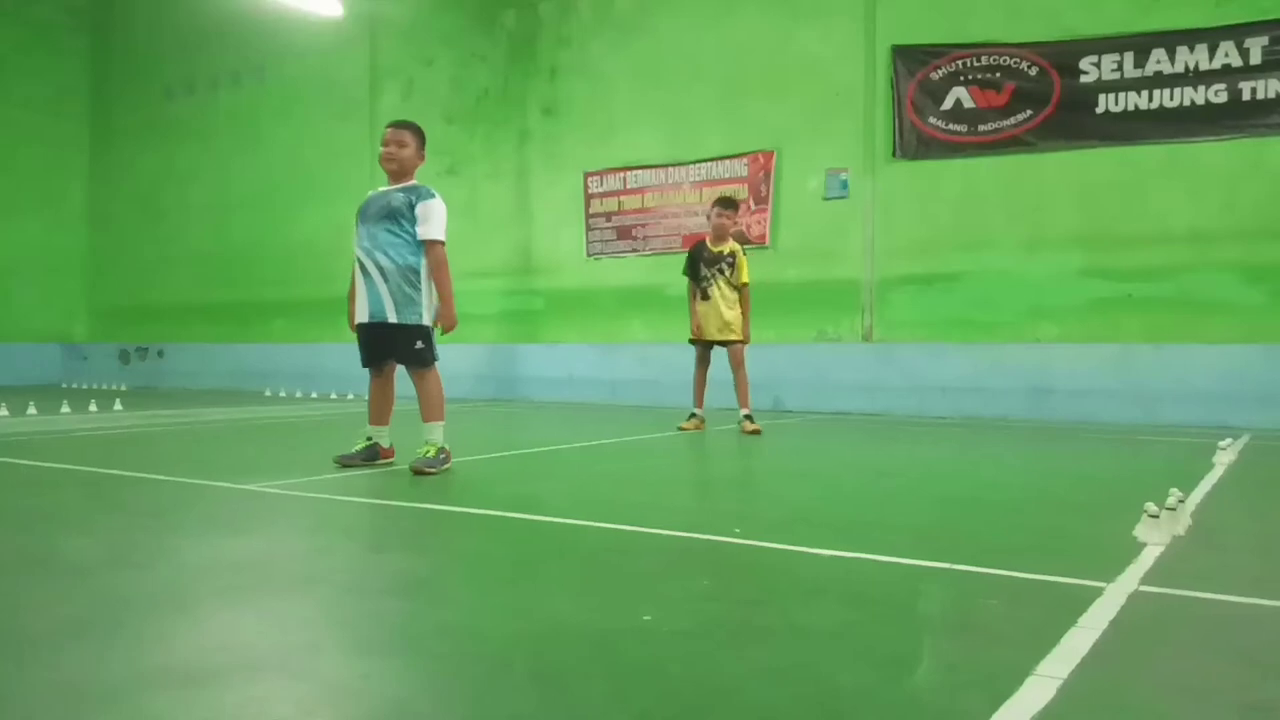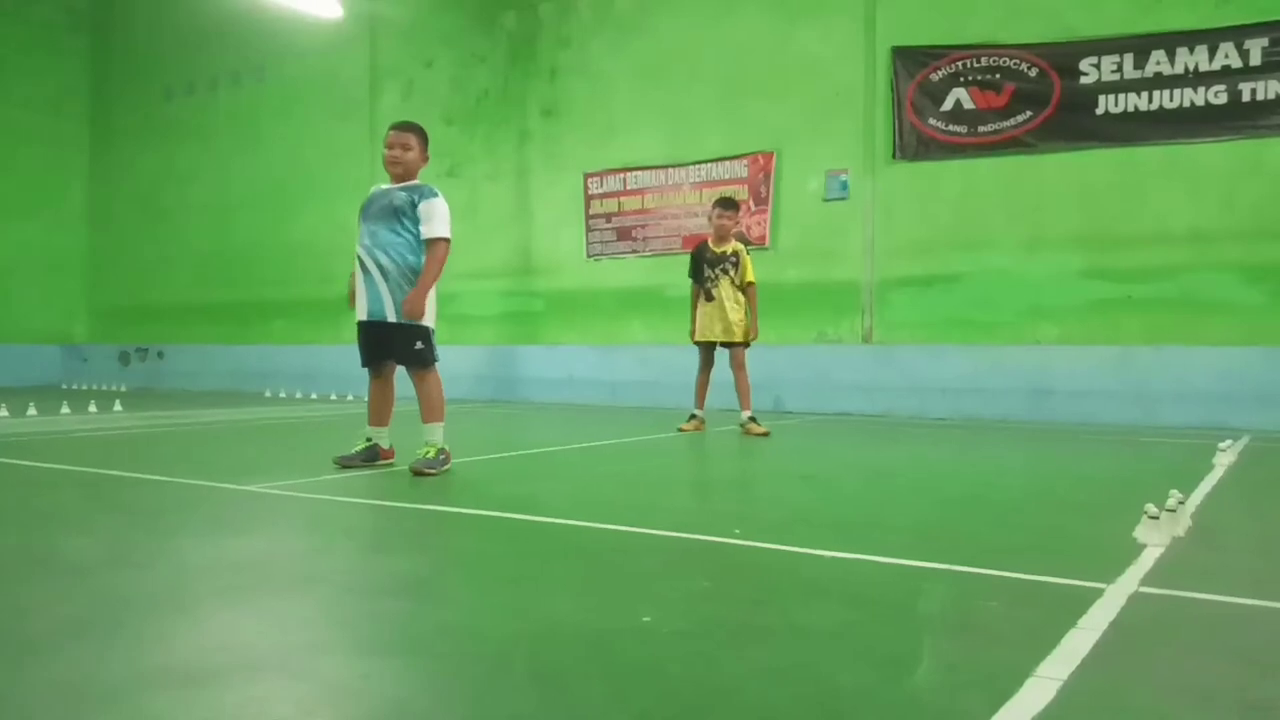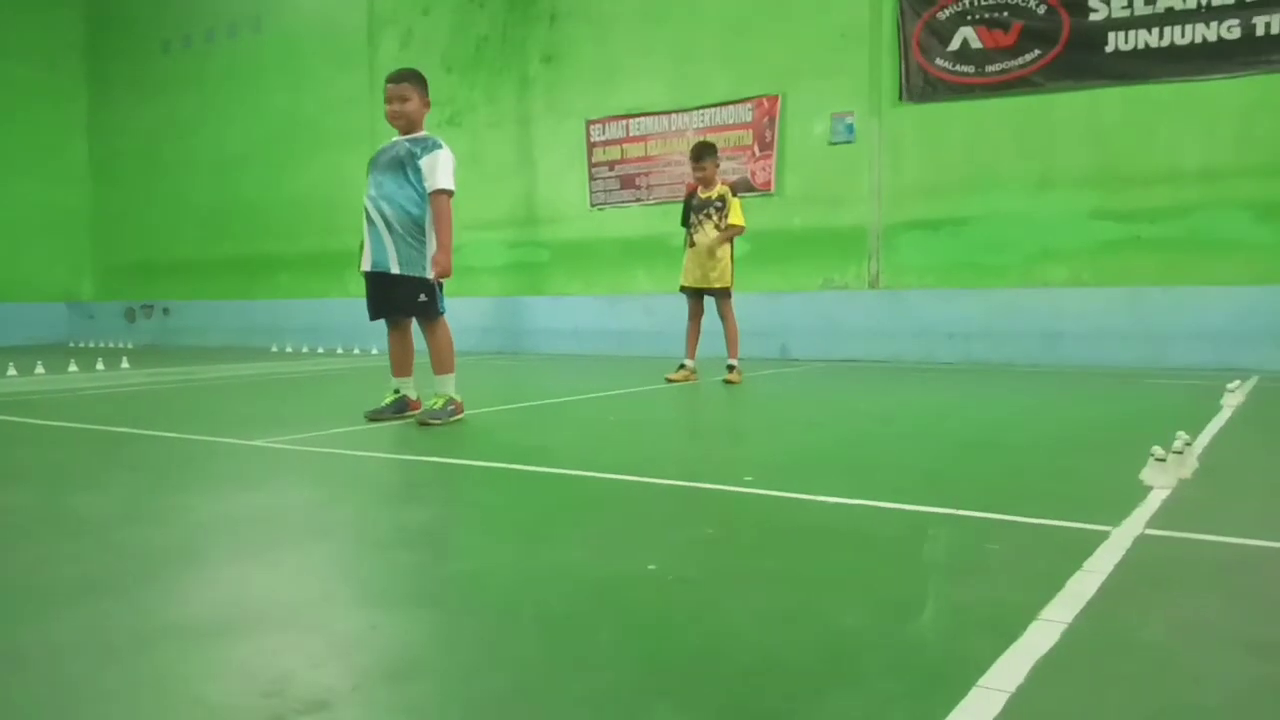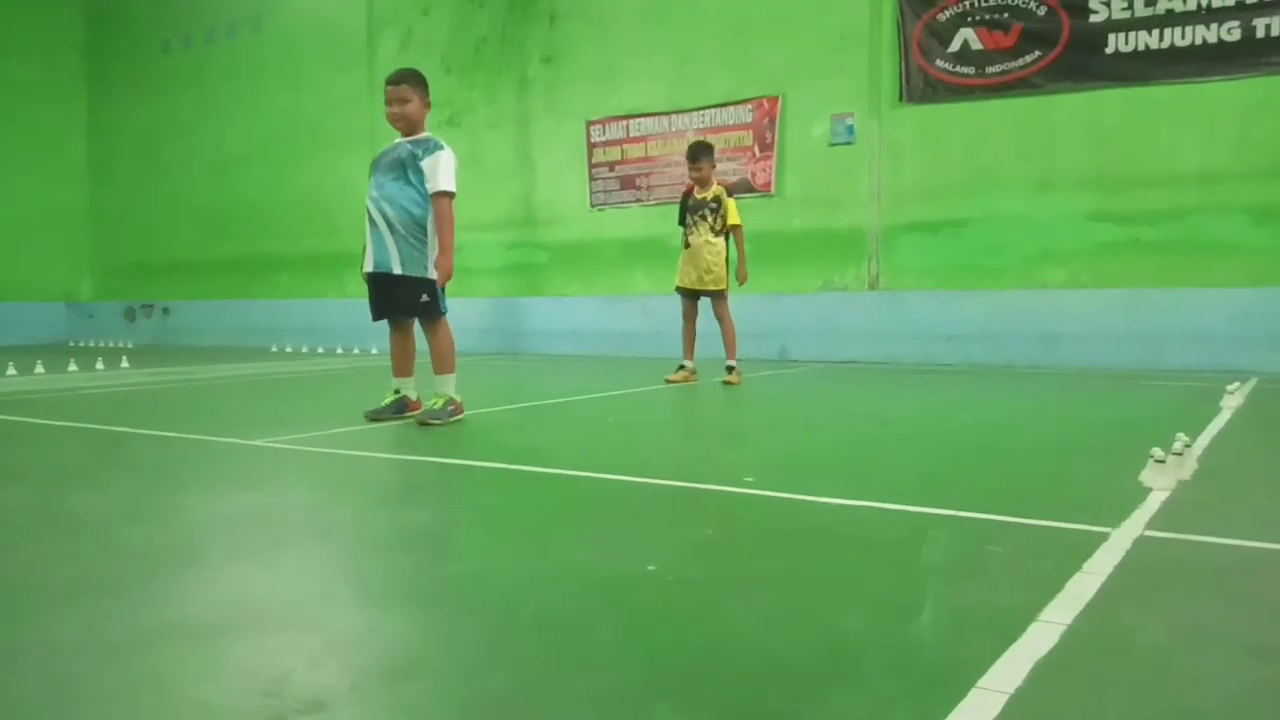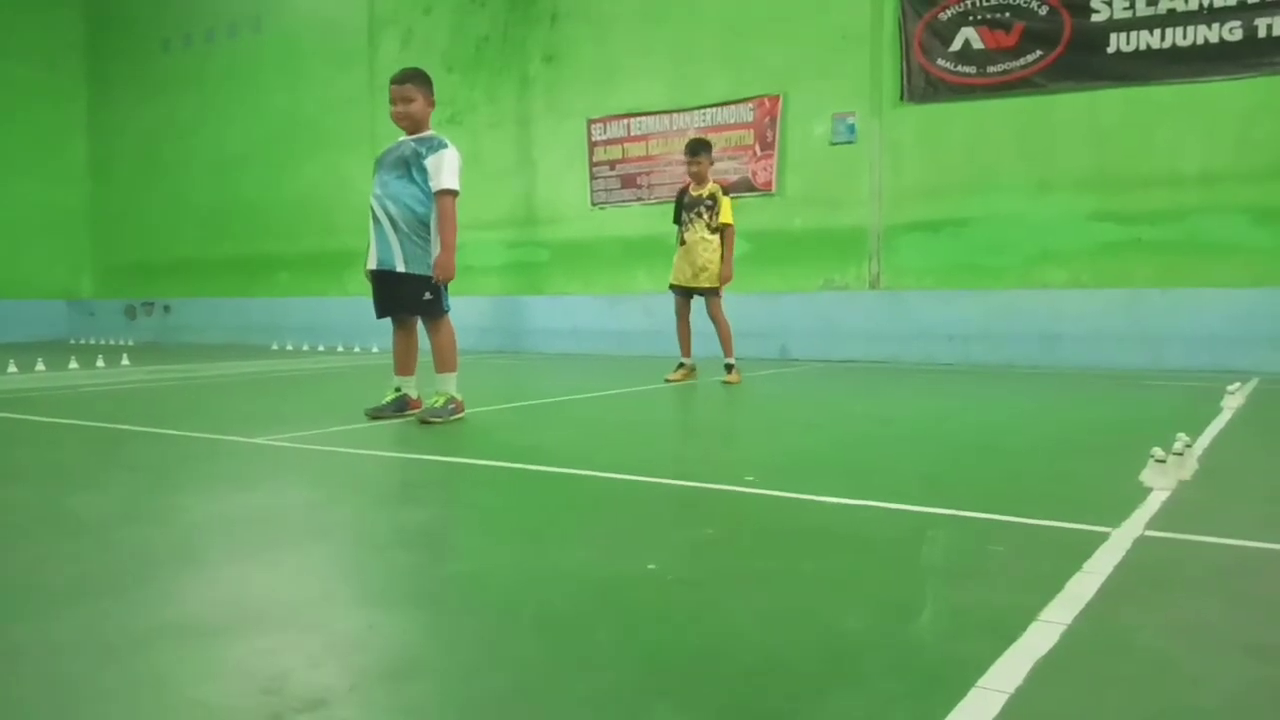
dt=0.5s
person 1, frame 1
left shoulder: (424, 198)
right shoulder: (370, 201)
left elbow: (435, 251)
left wrist: (445, 302)
right wrist: (352, 301)
left hip: (409, 305)
right hip: (371, 306)
left knee: (421, 368)
right knee: (379, 370)
left ankle: (435, 445)
right ankle: (378, 442)
person 1, frame 2
left shoulder: (427, 197)
right shoulder: (374, 198)
left elbow: (438, 247)
left wrist: (420, 293)
right wrist: (354, 284)
left hip: (408, 304)
right hip: (371, 305)
left knee: (421, 368)
right knee: (378, 369)
left ankle: (436, 446)
right ankle: (378, 443)
person 1, frame 3
left shoulder: (432, 149)
right shoulder: (383, 152)
left elbow: (441, 199)
left wrist: (444, 250)
right wrist: (366, 251)
left hip: (416, 256)
right hip: (380, 258)
left knee: (431, 319)
right knee: (395, 322)
left ankle: (447, 396)
right ankle: (404, 394)
person 1, frame 4
left shoulder: (434, 150)
right shoulder: (385, 155)
left elbow: (442, 203)
left wrist: (446, 254)
right wrist: (369, 255)
left hip: (418, 258)
right hip: (383, 259)
left knee: (433, 320)
right knee: (398, 323)
left ankle: (448, 397)
right ankle: (404, 395)
person 1, frame 5
left shoulder: (438, 149)
right shoulder: (388, 154)
left elbow: (445, 201)
left wrist: (447, 252)
right wrist: (372, 254)
left hip: (421, 256)
right hip: (387, 257)
left knee: (435, 317)
right knee: (401, 321)
left ankle: (448, 395)
right ankle: (405, 393)
person 2, frame 1
left shoulder: (736, 250)
right shoulder: (698, 249)
left elbow: (743, 287)
right elbow: (692, 285)
left wrist: (747, 321)
right wrist: (693, 316)
left hip: (730, 316)
right hip: (704, 316)
left knee: (737, 362)
right knee: (701, 363)
left ankle: (745, 416)
right ankle: (697, 414)
person 2, frame 2
left shoulder: (740, 250)
right shoulder: (700, 250)
left elbow: (750, 286)
right elbow: (695, 287)
left wrist: (753, 320)
right wrist: (693, 320)
left hip: (734, 318)
right hip: (707, 317)
left knee: (738, 364)
right knee: (704, 364)
left ankle: (747, 417)
right ankle: (697, 415)
person 2, frame 3
left shoulder: (727, 193)
right shoulder: (691, 196)
left elbow: (739, 226)
left wrist: (719, 239)
right wrist: (686, 259)
left hip: (718, 263)
right hip: (693, 264)
left knee: (725, 311)
right knee: (693, 314)
left ankle: (733, 365)
right ankle: (688, 365)
person 2, frame 4
left shoulder: (723, 194)
right shoulder: (687, 196)
left elbow: (736, 228)
left wrist: (742, 262)
left hip: (714, 265)
right hip: (689, 265)
left knee: (722, 313)
right knee: (688, 315)
left ankle: (732, 366)
right ankle: (688, 366)
person 2, frame 5
left shoulder: (718, 193)
right shoulder: (683, 194)
left elbow: (728, 228)
left wrist: (727, 263)
left hip: (709, 263)
right hip: (684, 263)
left knee: (715, 312)
right knee: (681, 312)
left ankle: (731, 365)
right ankle: (686, 364)
